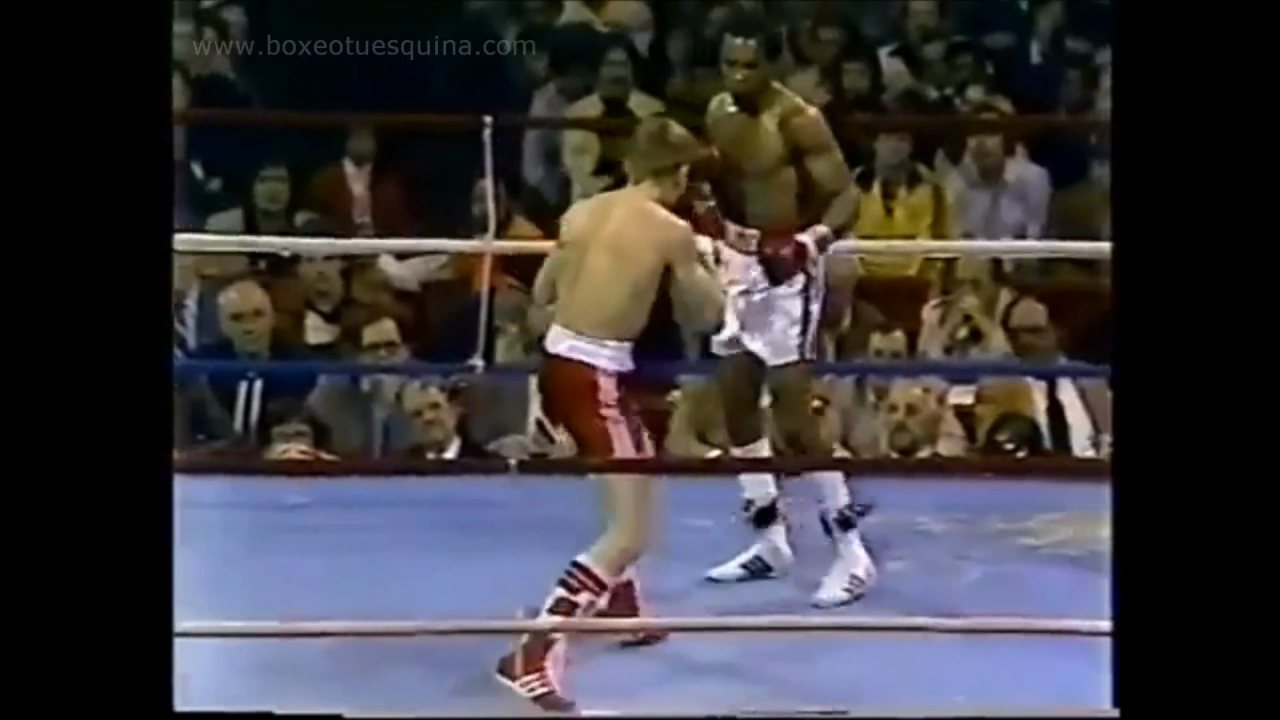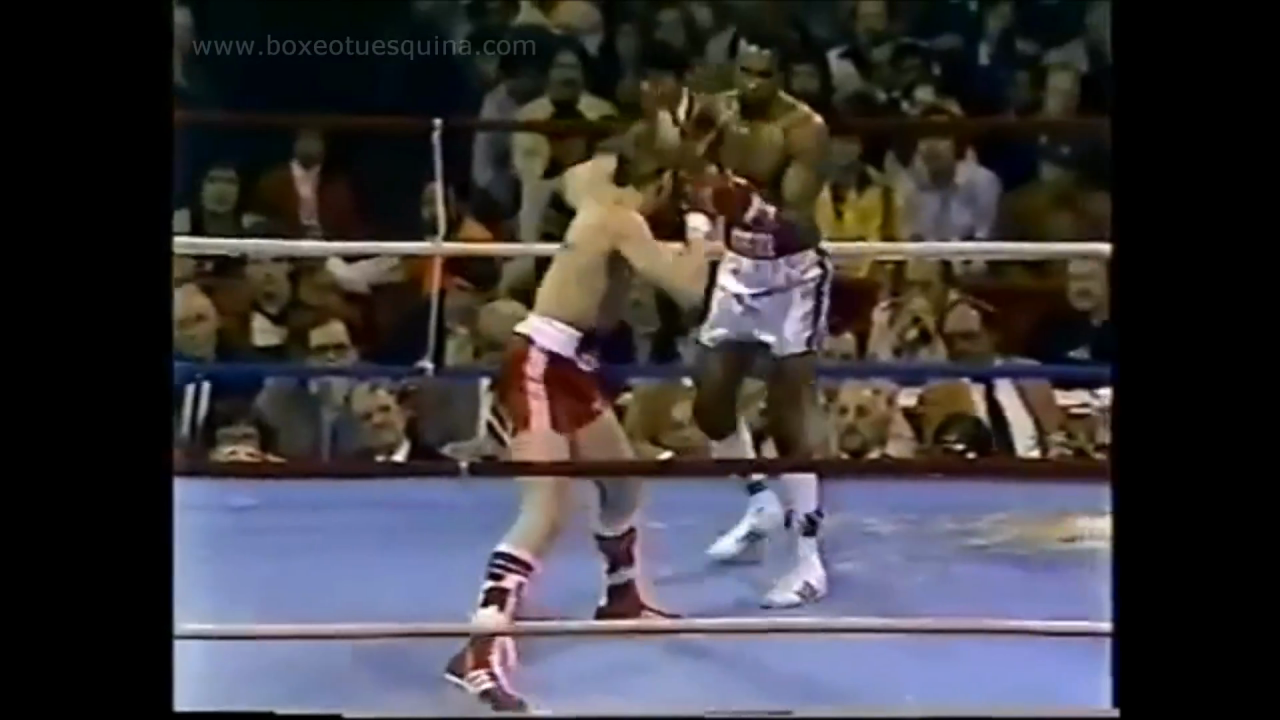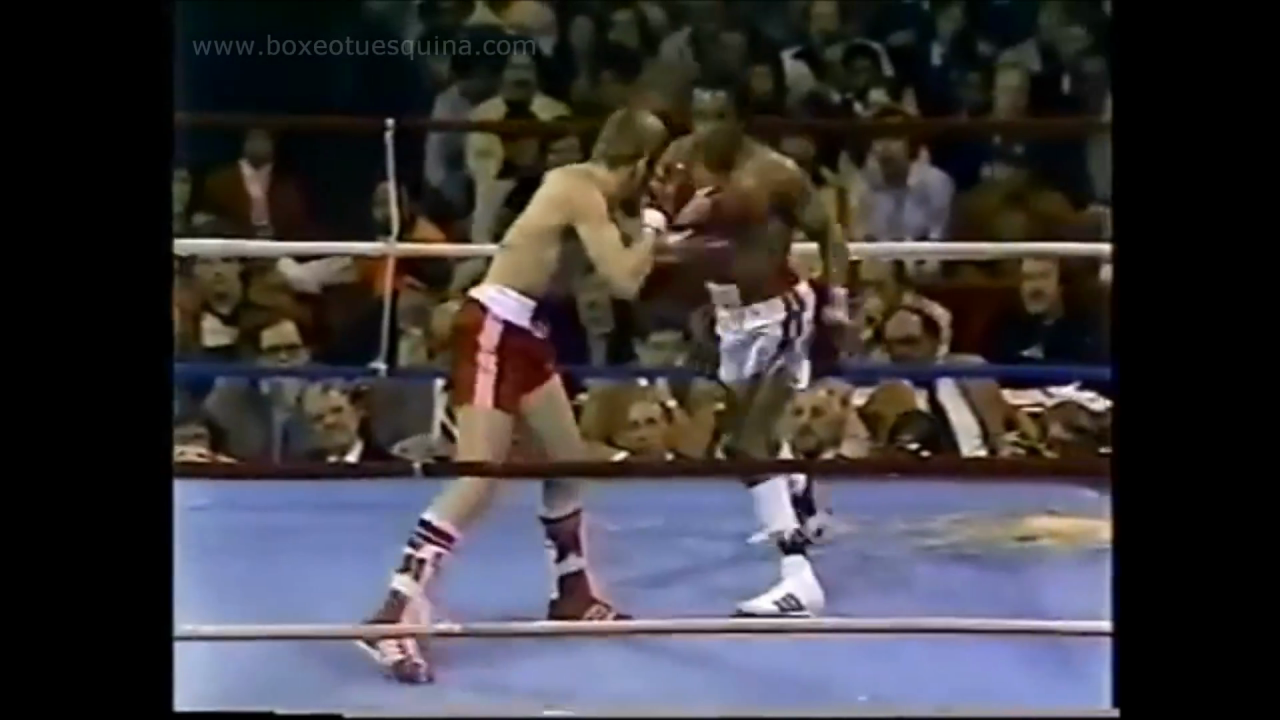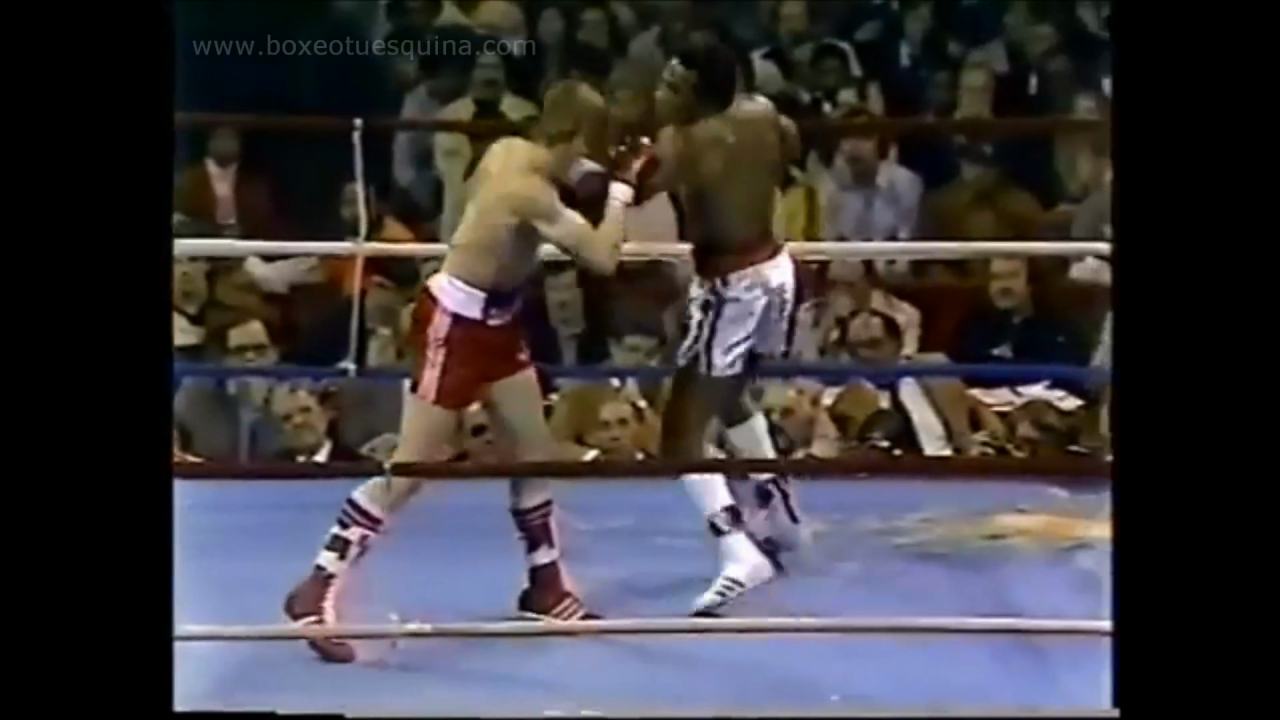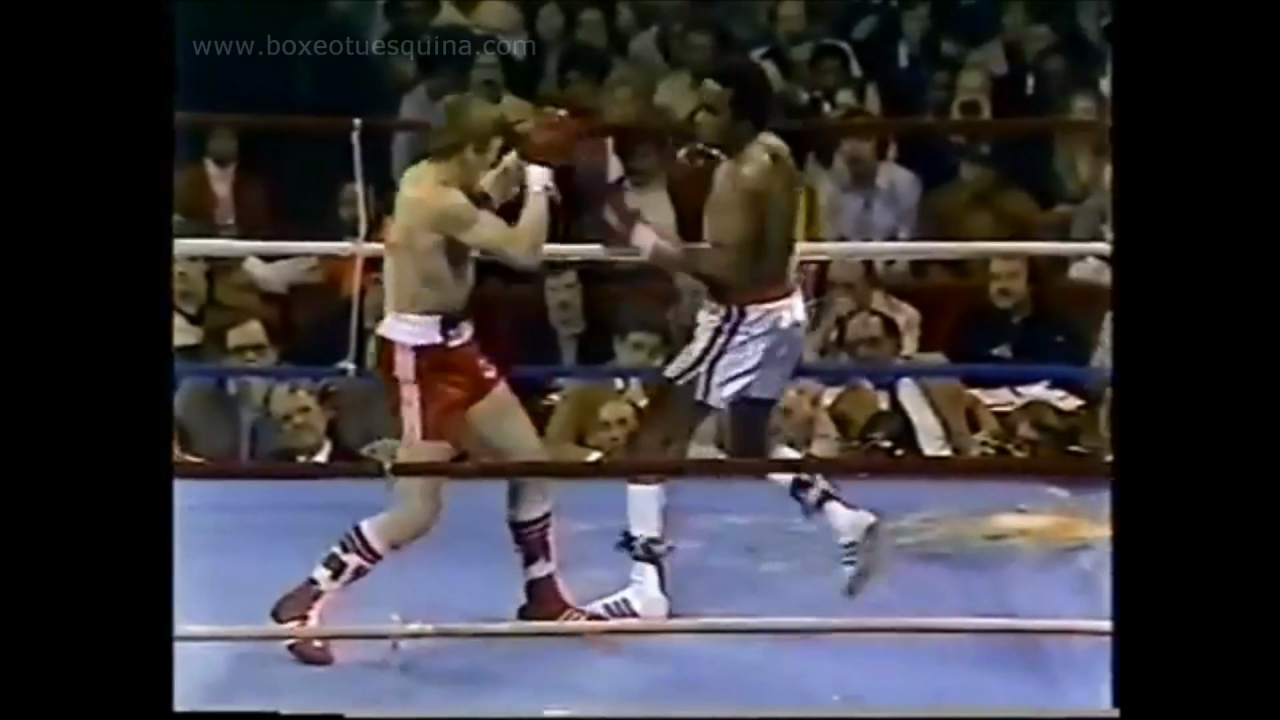
dt=0.2s
person 1, frame 1
left shoulder: (579, 213)
right shoulder: (671, 231)
left elbow: (544, 294)
right elbow: (709, 318)
right wrist: (704, 252)
left hip: (560, 363)
right hip: (599, 376)
left knee: (638, 473)
right knee: (629, 532)
right ankle: (534, 652)
person 1, frame 2
left shoulder: (600, 196)
right shoulder: (625, 222)
right elbow: (689, 290)
right wrist: (700, 221)
left hip: (570, 362)
right hip: (543, 365)
left knee: (624, 479)
right knee: (545, 513)
left ankle: (622, 599)
right ankle: (480, 652)
person 1, frame 3
left shoulder: (573, 181)
right shoulder: (583, 197)
right elbow: (625, 283)
right wrist: (656, 217)
left hip: (523, 334)
right hip: (494, 331)
left knee: (571, 461)
right knee: (474, 485)
left ankle: (573, 592)
right ankle: (395, 617)
person 1, frame 4
left shoulder: (509, 151)
right shoulder: (528, 189)
right elbow: (602, 259)
left wrist: (591, 172)
right wrist: (621, 189)
left hip: (496, 320)
right hip: (454, 324)
left knee: (538, 452)
right knee: (408, 472)
left ankle: (546, 587)
right ankle: (316, 593)
person 1, frame 5
left shoulder: (429, 176)
right shoulder: (437, 203)
left elbow: (486, 192)
right elbow: (525, 254)
left wrist: (516, 167)
right wrist: (539, 178)
left hip: (453, 343)
right hip: (419, 355)
left knee: (530, 463)
right knee: (416, 513)
left ankle: (545, 599)
right ankle: (304, 602)
person 2, frame 1
left shoulder: (800, 120)
right shoulder: (717, 112)
left elbow: (843, 196)
left wrist: (809, 244)
left hip: (787, 268)
right hip: (739, 262)
left knee: (795, 416)
right knee: (736, 406)
right ankle: (769, 541)
person 2, frame 2
left shoulder: (804, 128)
right shoulder: (717, 111)
left elbow: (800, 220)
left wrist: (754, 209)
left hip: (793, 272)
right hip: (738, 270)
left knee: (786, 415)
right knee: (711, 400)
left ankle: (809, 561)
right ankle: (761, 502)
person 2, frame 3
left shoulder: (777, 173)
right shoulder: (682, 158)
left elbow: (829, 234)
left wrist: (835, 306)
left hip: (776, 314)
right hip: (731, 311)
left knee: (744, 442)
right knee: (750, 432)
left ankle: (800, 583)
right ankle: (798, 512)
person 2, frame 4
left shoulder: (687, 141)
right shoulder: (761, 113)
left elbow: (634, 189)
right elbow: (790, 147)
left hip: (734, 288)
right hip: (771, 272)
left knee: (681, 433)
right knee: (728, 399)
left ankle: (741, 556)
right ankle: (779, 511)
person 2, frame 5
left shoulder: (738, 178)
right shoulder: (772, 150)
left elbow: (720, 267)
left wrist: (645, 239)
left hip: (745, 320)
right hip: (781, 310)
left knee: (650, 442)
right knee: (751, 445)
left ankle: (647, 589)
right ankle: (841, 516)
